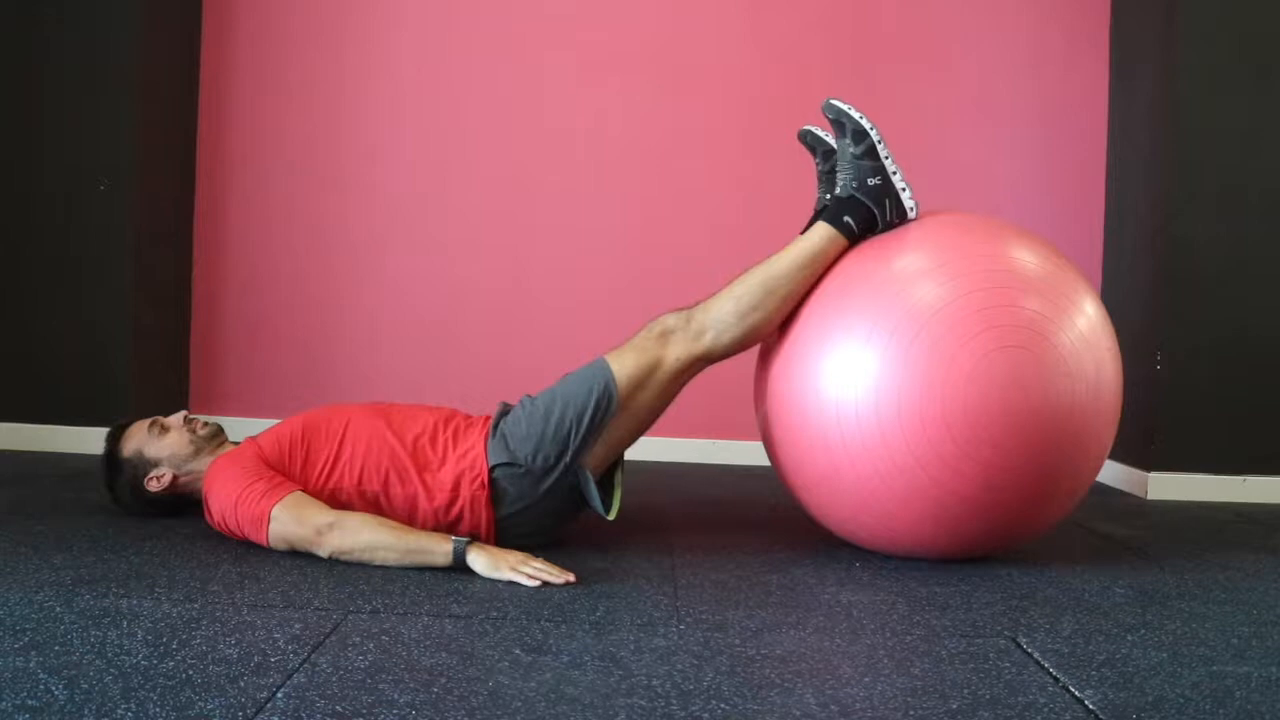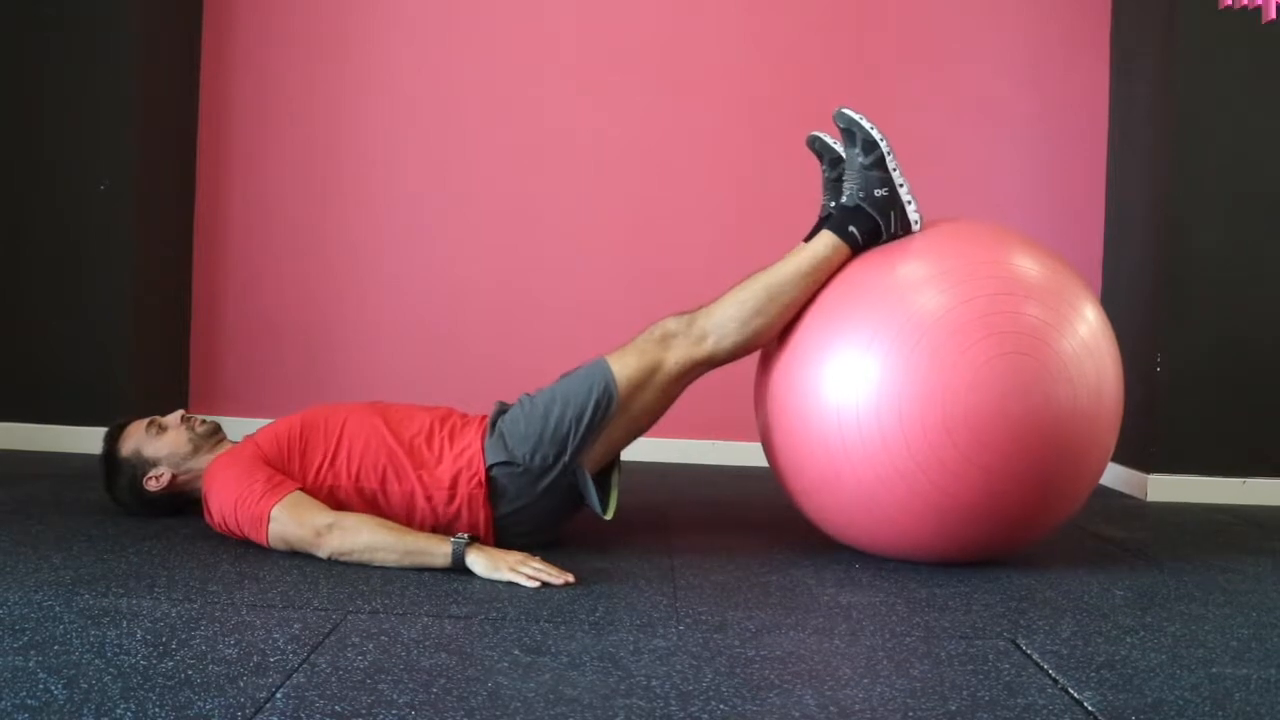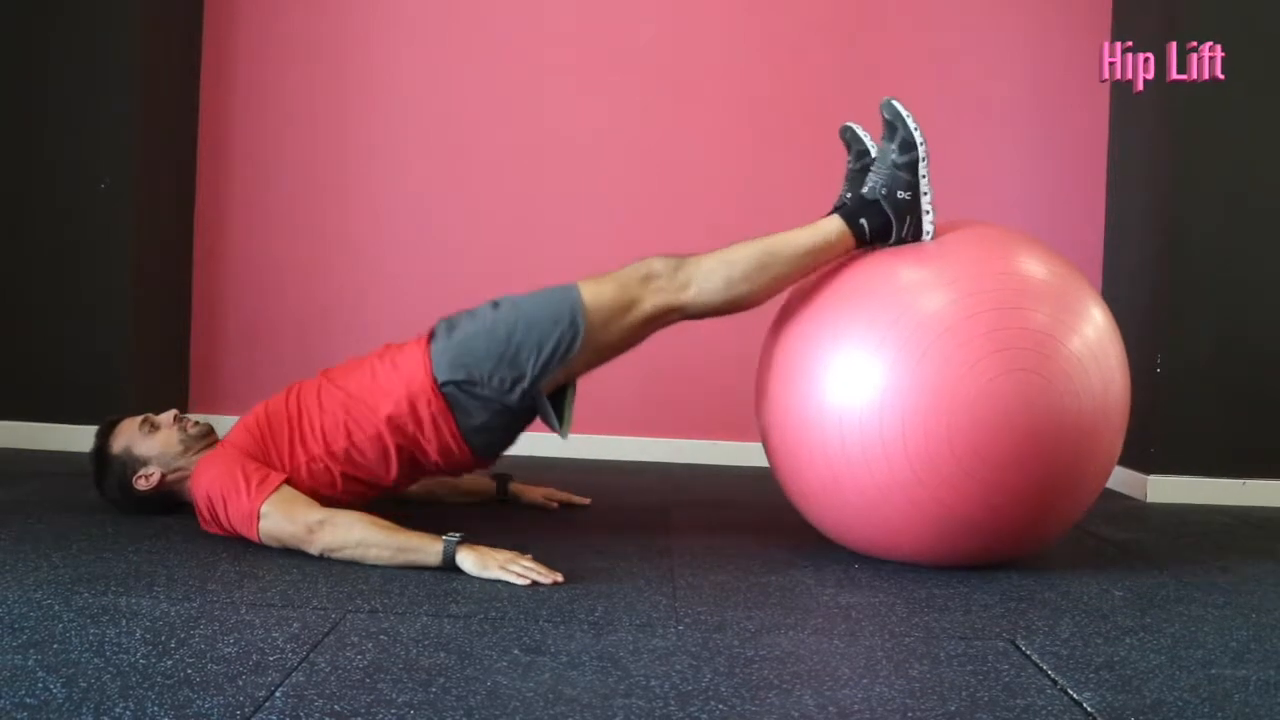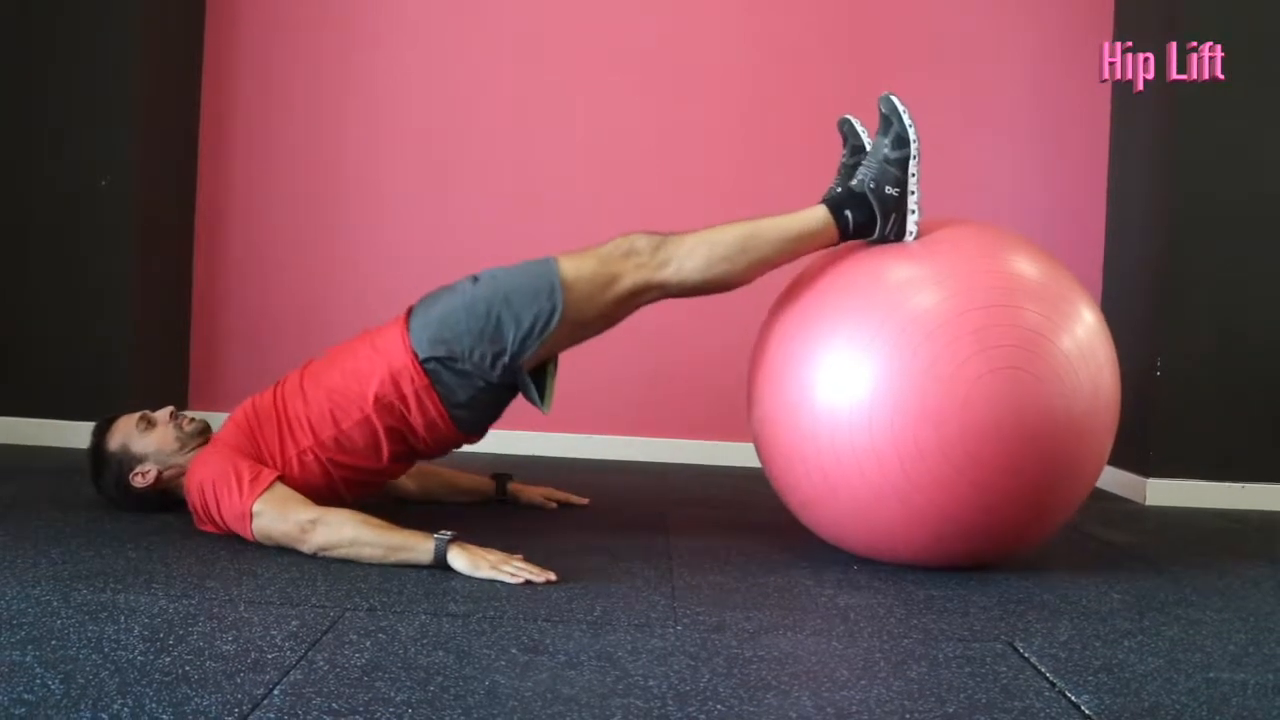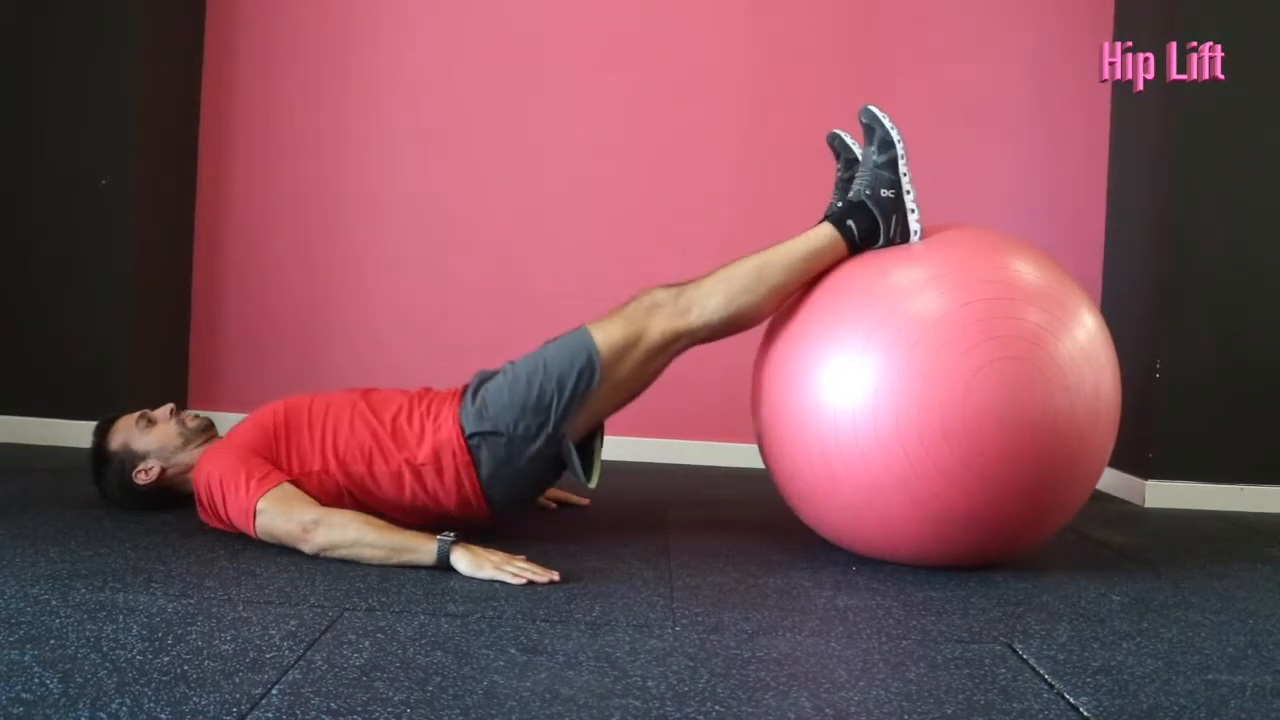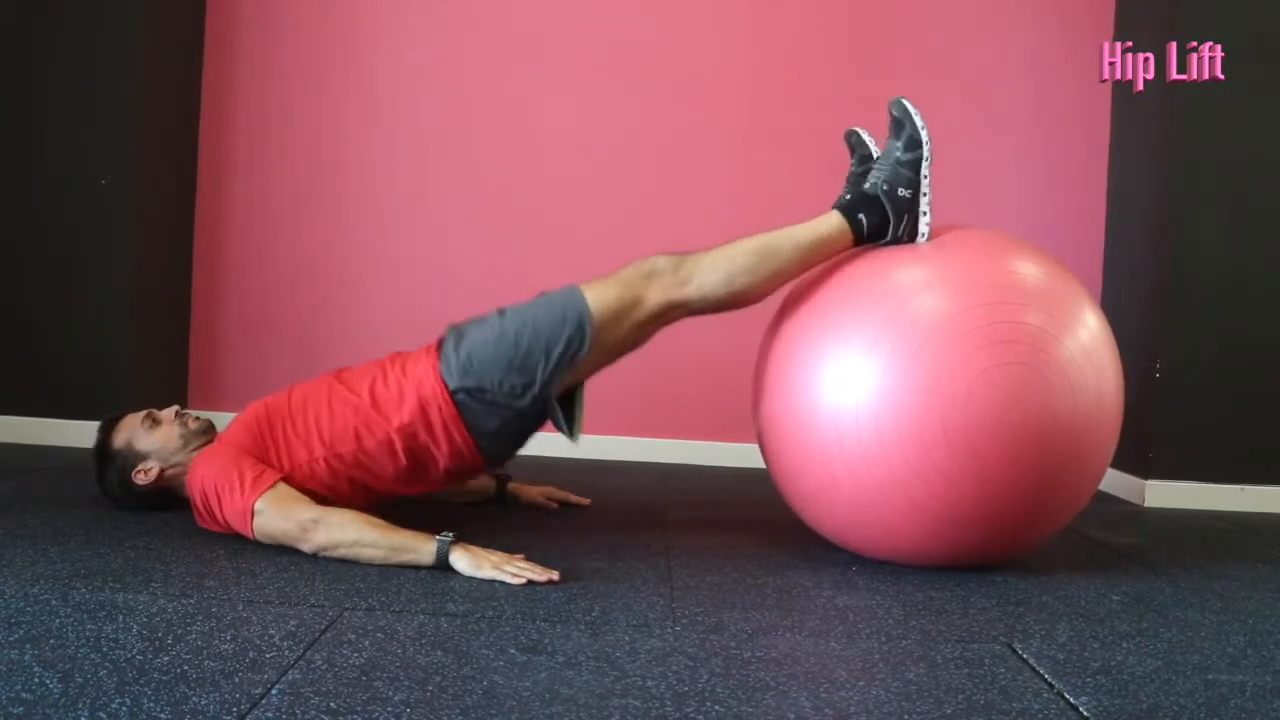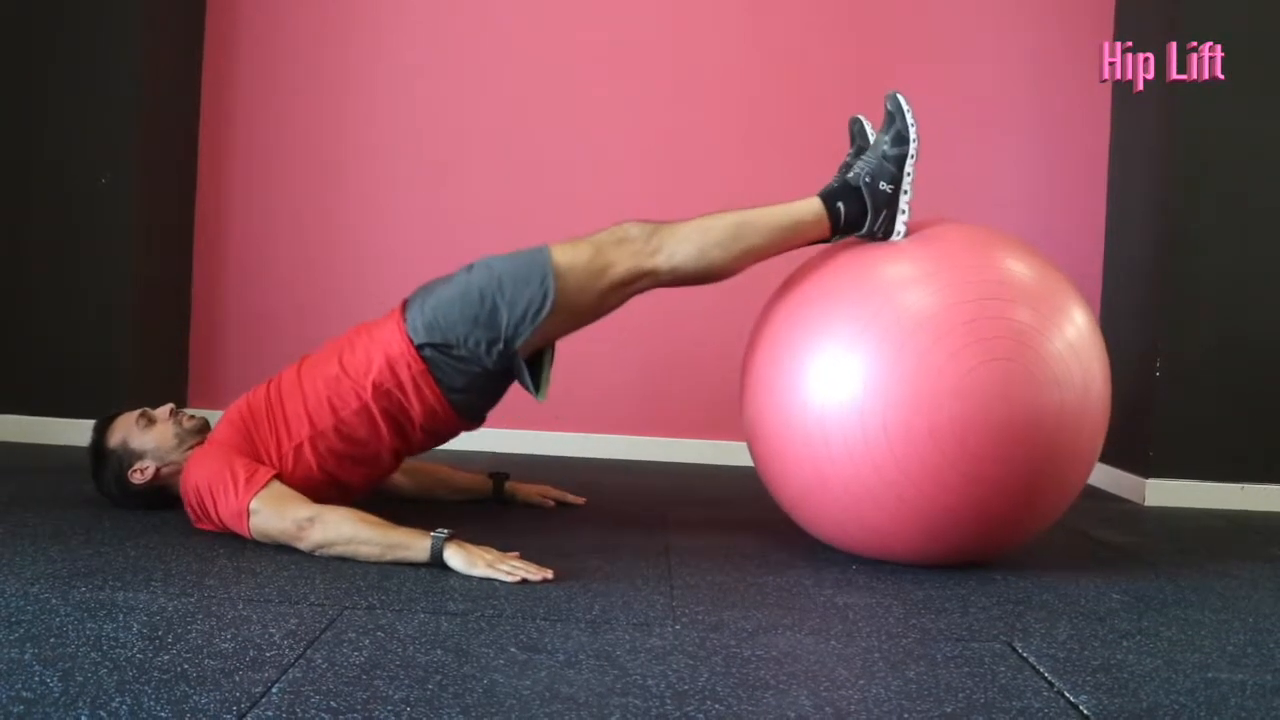
dt=0.7s
person 1, frame 1
left shoulder: (260, 462)
right shoulder: (232, 487)
right elbow: (328, 534)
right wrist: (470, 551)
left hip: (498, 459)
right hip: (501, 480)
left knee: (673, 337)
right knee: (678, 339)
left ankle: (834, 221)
right ankle: (853, 214)
person 1, frame 2
left shoulder: (255, 464)
right shoulder: (231, 487)
right elbow: (329, 534)
right wrist: (469, 550)
left hip: (489, 450)
right hip: (496, 476)
left knee: (676, 341)
right knee: (677, 345)
left ankle: (839, 228)
right ankle: (858, 221)
person 1, frame 3
left shoulder: (238, 464)
right shoulder: (219, 486)
right elbow: (317, 531)
right wrist: (456, 551)
left hip: (454, 391)
right hip: (452, 385)
left knee: (653, 284)
right knee: (659, 285)
left ankle: (857, 218)
right ankle: (870, 220)
person 1, frame 4
left shoulder: (232, 463)
right shoulder: (214, 482)
left elbow: (389, 467)
right elbow: (310, 532)
right wrist: (446, 551)
left hip: (435, 368)
left knee: (639, 267)
right knee: (642, 264)
left ankle: (845, 211)
right ankle: (855, 212)
person 1, frame 5
left shoulder: (243, 457)
right shoulder: (223, 475)
right elbow: (312, 530)
left wrist: (517, 485)
right wrist: (450, 550)
left hip: (472, 439)
right hip: (475, 446)
left knee: (662, 312)
right knee: (666, 314)
left ankle: (844, 226)
right ankle: (861, 223)
person 1, frame 6
left shoulder: (234, 462)
right shoulder: (216, 480)
right elbow: (312, 531)
right wrist: (449, 551)
left hip: (449, 396)
right hip: (457, 397)
left knee: (657, 282)
right knee: (660, 282)
left ankle: (852, 219)
right ankle: (869, 217)
person 1, frame 7
left shoulder: (228, 461)
right shoulder: (209, 482)
left elbow: (379, 466)
right elbow: (307, 529)
right wrist: (443, 549)
left hip: (428, 367)
left knee: (632, 252)
right knee: (635, 250)
left ankle: (839, 207)
right ankle: (849, 208)
